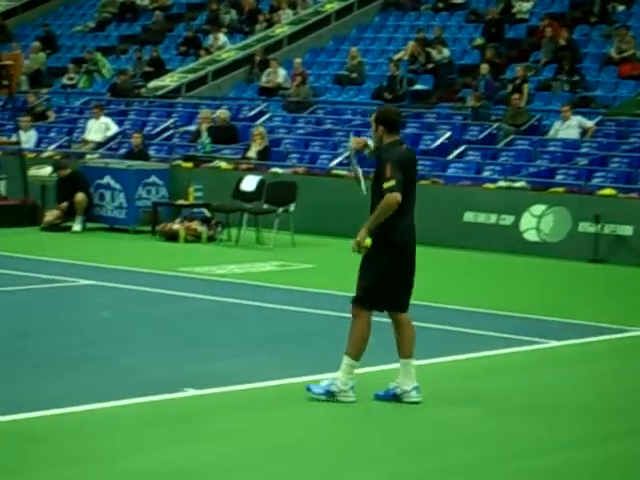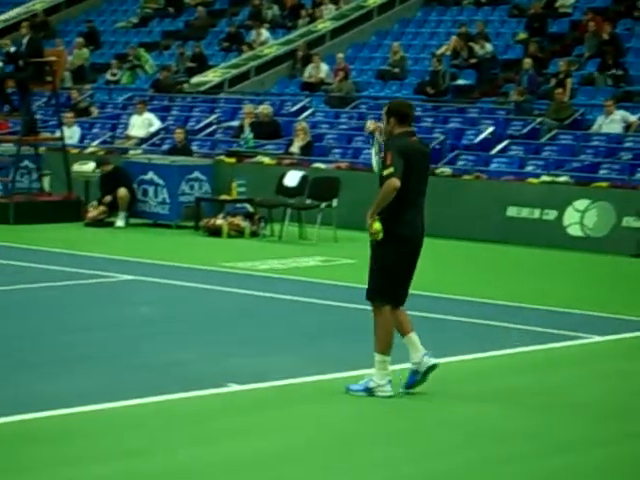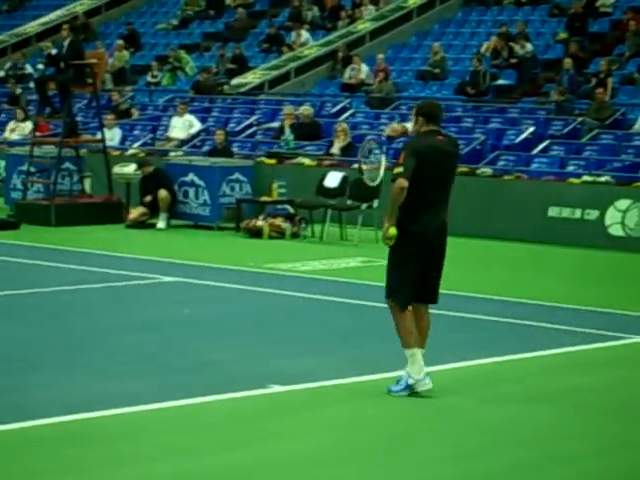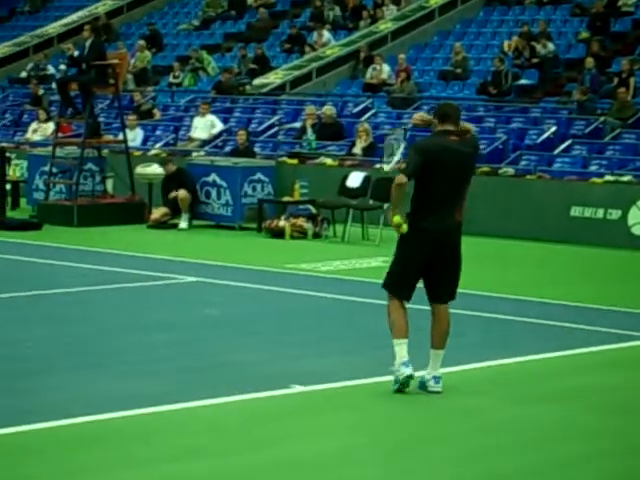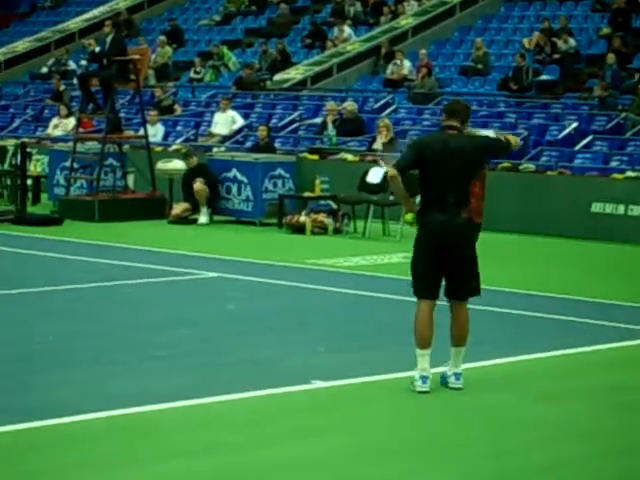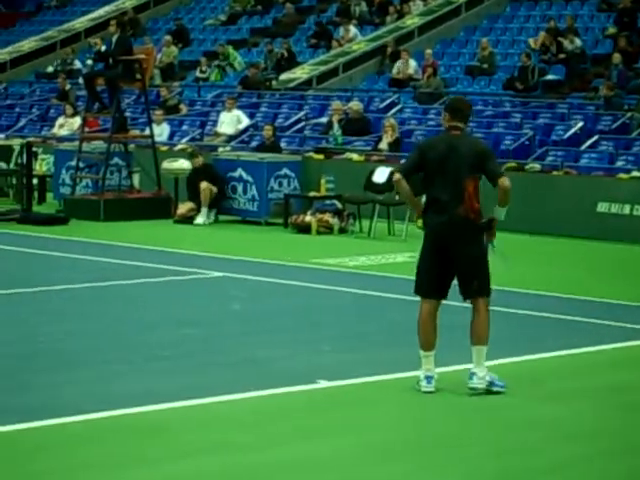
dt=0.3s
person 1, frame 1
left shoulder: (391, 157)
right shoulder: (402, 152)
left elbow: (393, 198)
left wrist: (367, 229)
right wrist: (367, 143)
left hip: (385, 243)
right hip: (402, 243)
left knee: (362, 309)
right knee: (398, 311)
left ankle: (342, 383)
right ankle: (408, 384)
person 1, frame 2
left shoulder: (396, 147)
right shoulder: (421, 147)
left elbow: (393, 183)
left wrist: (373, 212)
right wrist: (382, 130)
left hip: (393, 233)
right hip: (413, 233)
left knee: (381, 303)
right knee: (393, 302)
left ankle: (381, 379)
right ankle: (420, 356)
person 1, frame 3
left shoulder: (414, 146)
right shoulder: (451, 146)
left elbow: (402, 184)
left wrist: (390, 217)
left hip: (411, 231)
right hip: (437, 233)
left knee: (398, 302)
right knee: (421, 303)
left ankle: (418, 375)
right ankle: (414, 371)
person 1, frame 4
left shoulder: (424, 146)
right shoulder: (468, 148)
left elbow: (401, 180)
right elbow: (469, 129)
left wrist: (395, 209)
right wrist: (441, 121)
left hip: (419, 231)
right hip: (450, 233)
left knee: (396, 298)
right knee: (440, 303)
left ankle: (402, 362)
right ankle: (434, 374)
person 1, frame 5
left shoulder: (423, 143)
right shoulder: (477, 145)
left elbow: (393, 174)
right elbow: (514, 143)
left wrist: (408, 205)
right wrist: (489, 134)
left hip: (430, 228)
right hip: (462, 230)
left knee: (425, 301)
right knee: (459, 302)
left ankle: (423, 374)
right ankle: (455, 371)
person 1, frame 6
left shoulder: (428, 146)
right shoulder: (478, 148)
left elbow: (398, 179)
right elbow: (503, 185)
left wrist: (417, 209)
right wrist: (498, 216)
left hip: (435, 229)
right hip: (467, 230)
left knee: (429, 301)
right knee: (479, 300)
left ankle: (427, 374)
right ankle: (479, 372)
